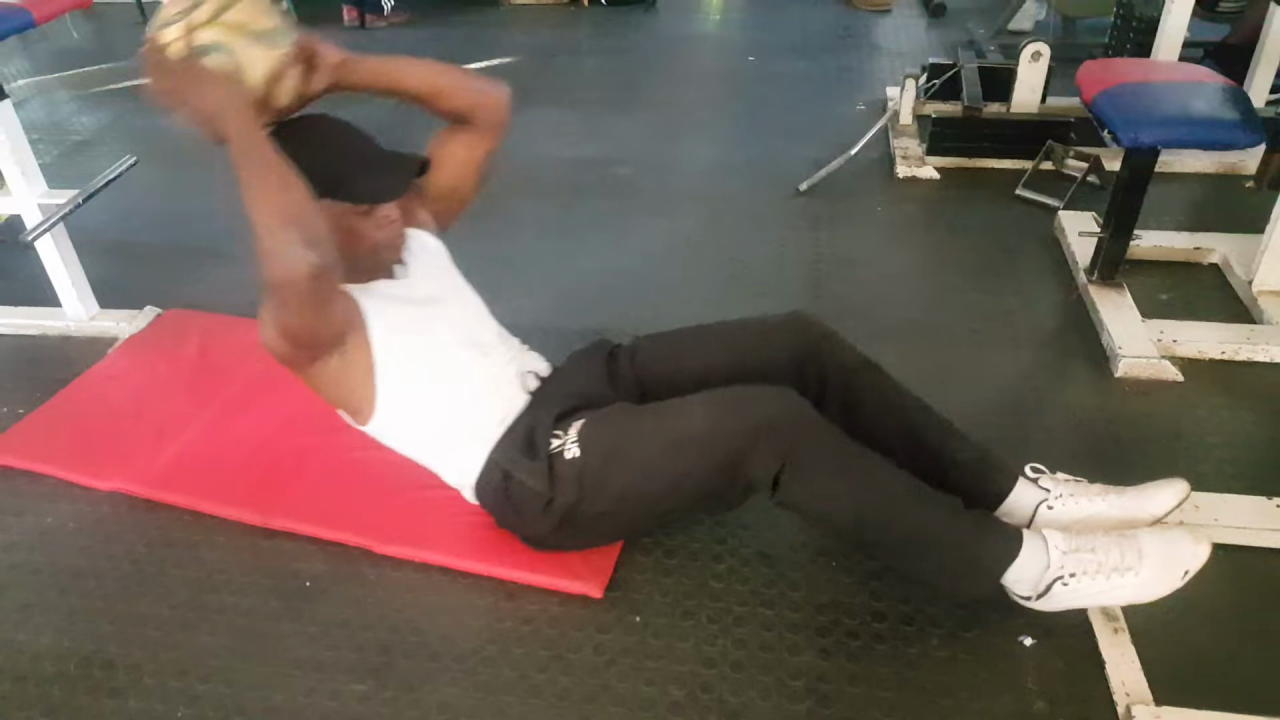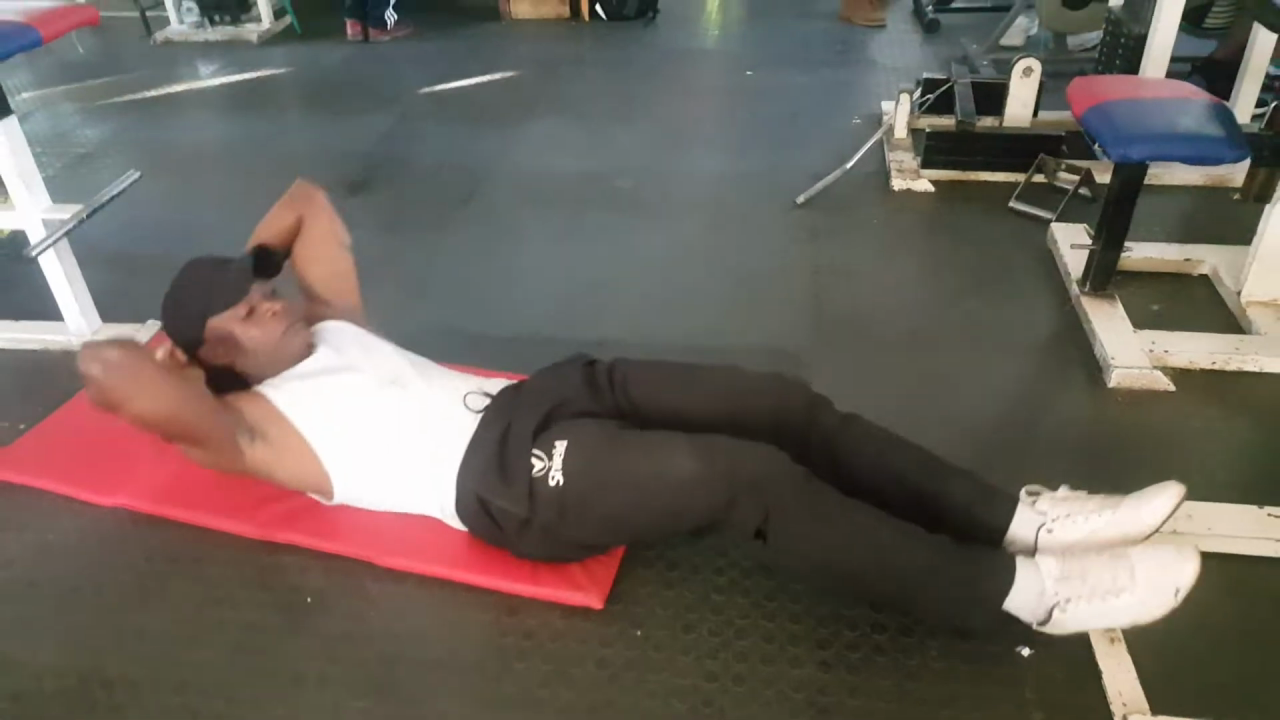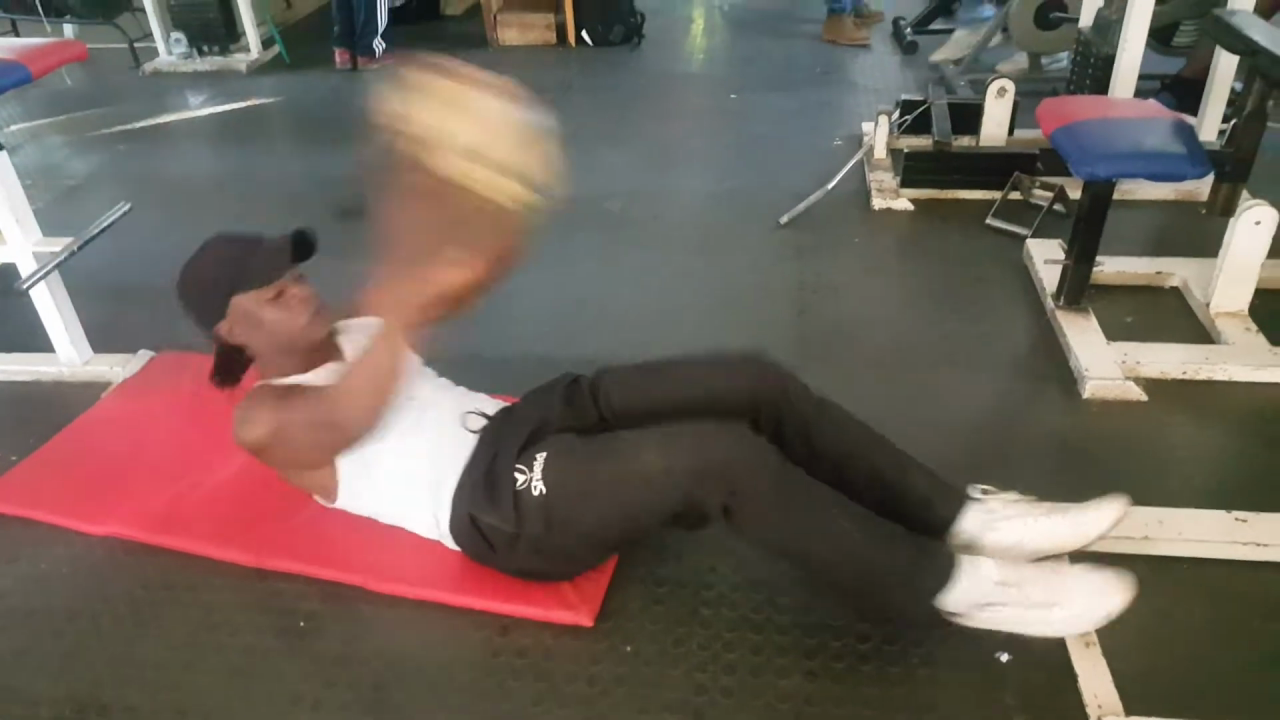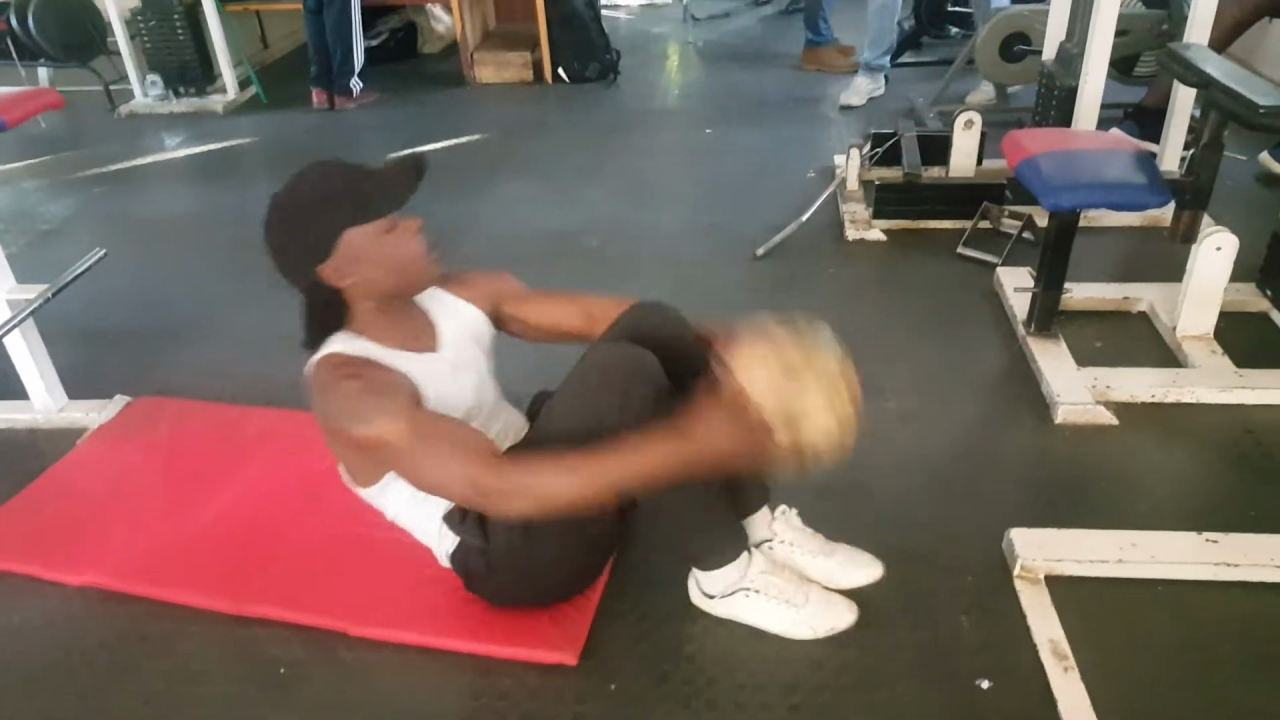
dt=0.5s
person 1, frame 1
left shoulder: (408, 232)
right shoulder: (304, 327)
left elbow: (488, 107)
right elbow: (302, 261)
left wrist: (346, 70)
right wrist: (236, 120)
left hip: (572, 389)
right hip: (535, 479)
left knee: (800, 344)
right knee: (771, 424)
left ankle: (1010, 495)
right ankle: (1020, 567)
person 1, frame 2
left shoulder: (332, 324)
right shoulder: (249, 427)
left elbow: (304, 199)
right elbow: (115, 375)
left wrist: (232, 278)
right wrist: (183, 343)
left hip: (540, 396)
right hip: (508, 480)
left knee: (788, 406)
right knee: (754, 480)
left ankle: (1023, 516)
right ankle: (1020, 590)
person 1, frame 3
left shoulder: (359, 333)
right shoulder: (271, 423)
left elbow: (469, 269)
right elbow: (358, 405)
right wrist: (409, 266)
left hip: (539, 420)
right hip: (504, 509)
left knee: (755, 379)
right knee: (725, 454)
left ankle: (963, 515)
right ankle: (955, 583)
person 1, frame 4
left shoulder: (451, 294)
right shoulder: (348, 389)
left elbow: (587, 317)
right elbow: (508, 494)
left wrist: (723, 355)
right wrist: (690, 446)
left hip: (535, 467)
right hip: (508, 551)
left knee: (652, 327)
right knee: (629, 375)
left ankle: (755, 524)
right ankle: (725, 572)
